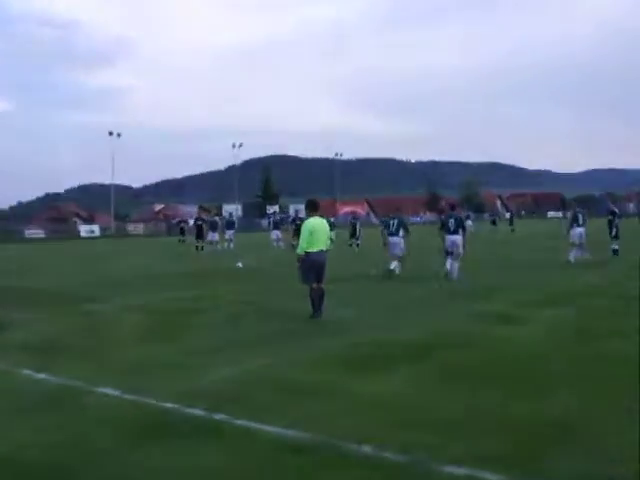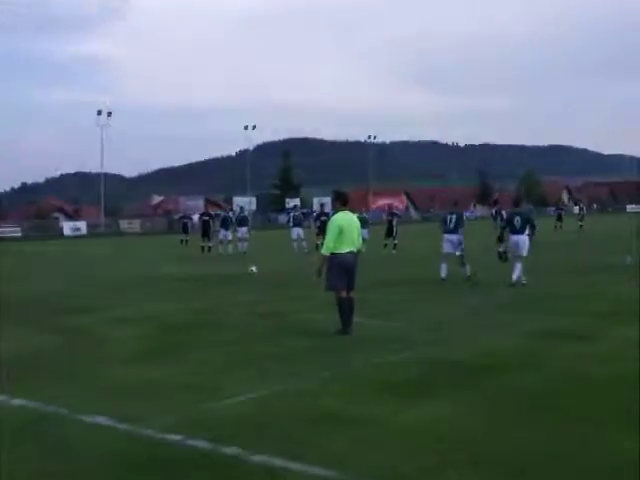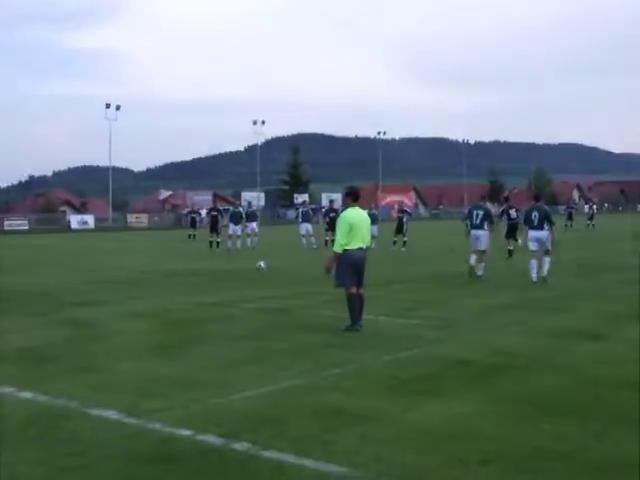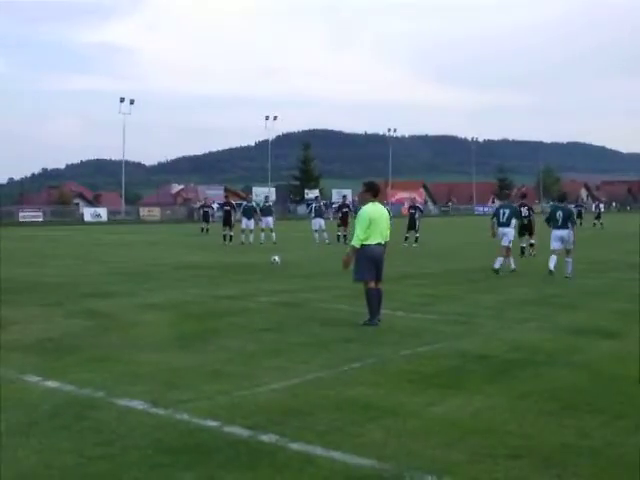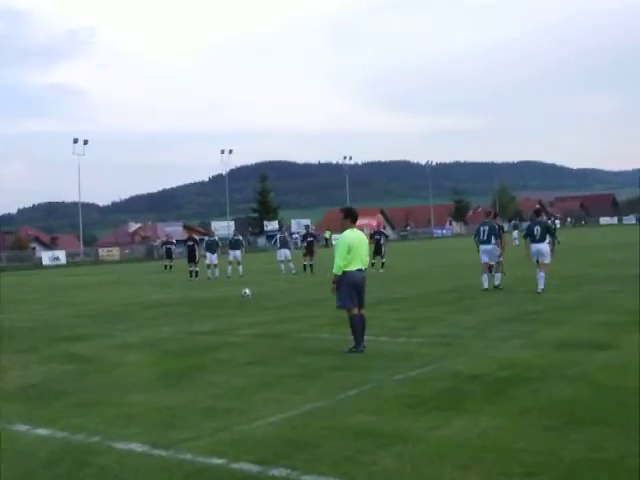
dt=0.3s
person 1, frame 1
left shoulder: (308, 223)
right shoulder: (324, 223)
left elbow: (303, 244)
right elbow: (328, 242)
left wrist: (299, 258)
left hip: (310, 255)
right hip: (322, 254)
left knee: (312, 284)
right knee: (320, 283)
person 1, frame 2
left shoulder: (335, 219)
right shoulder: (355, 219)
left elbow: (329, 244)
right elbow: (359, 242)
left wrist: (321, 264)
left hip: (338, 257)
right hip: (352, 256)
left knee: (340, 293)
right knee: (349, 292)
left ankle: (345, 327)
right ankle: (349, 325)
person 1, frame 3
left shoulder: (346, 215)
right shoulder: (365, 215)
left elbow: (340, 241)
right elbow: (368, 238)
left wrist: (331, 261)
left hip: (348, 254)
right hip: (361, 253)
left knee: (350, 289)
right knee: (359, 288)
left ankle: (354, 323)
right ankle: (358, 321)
person 1, frame 4
left shoulder: (365, 211)
right shoulder: (384, 211)
left elbow: (359, 236)
right elbow: (387, 234)
left wrist: (350, 254)
left hip: (367, 249)
right hip: (380, 248)
left knee: (369, 283)
right knee: (377, 283)
left ankle: (373, 318)
right ankle: (376, 315)
person 1, frame 5
left shoulder: (344, 237)
right shoulder: (362, 236)
left elbow: (339, 263)
right elbow: (366, 259)
left wrist: (334, 281)
left hip: (347, 276)
right hip: (360, 274)
left knee: (352, 310)
right knee: (360, 309)
left ankle: (358, 345)
right ankle: (361, 342)
